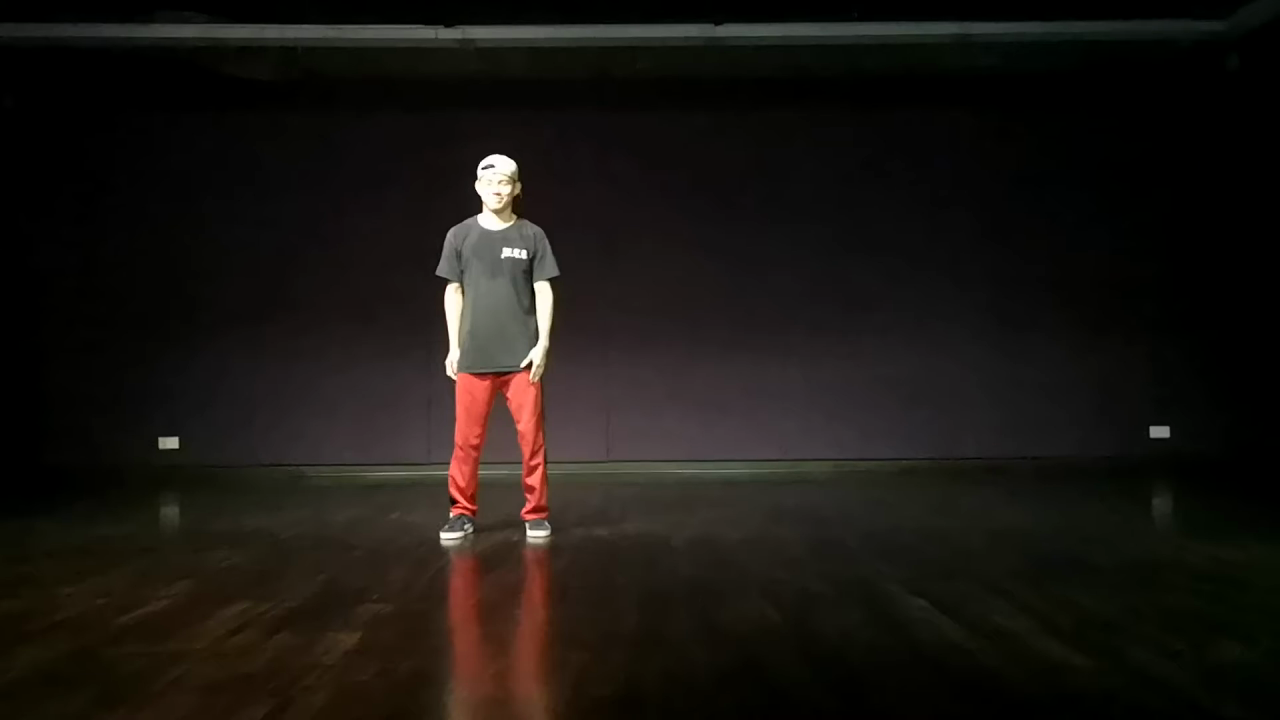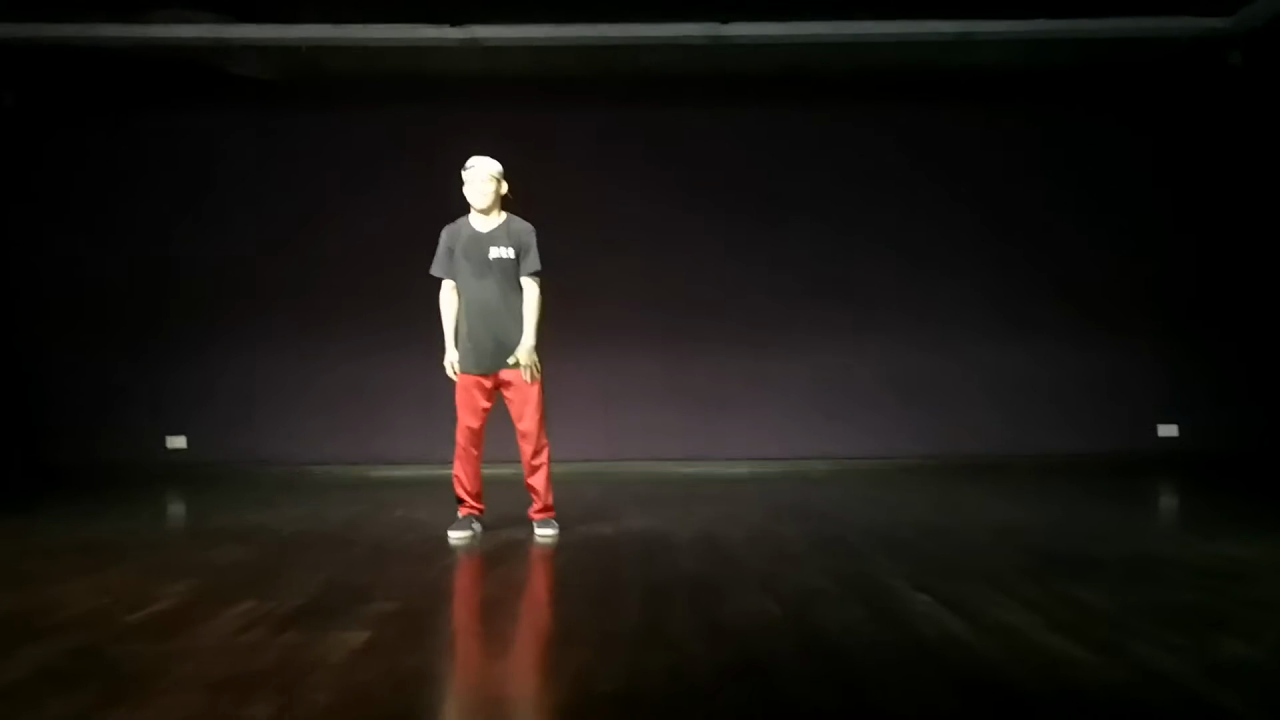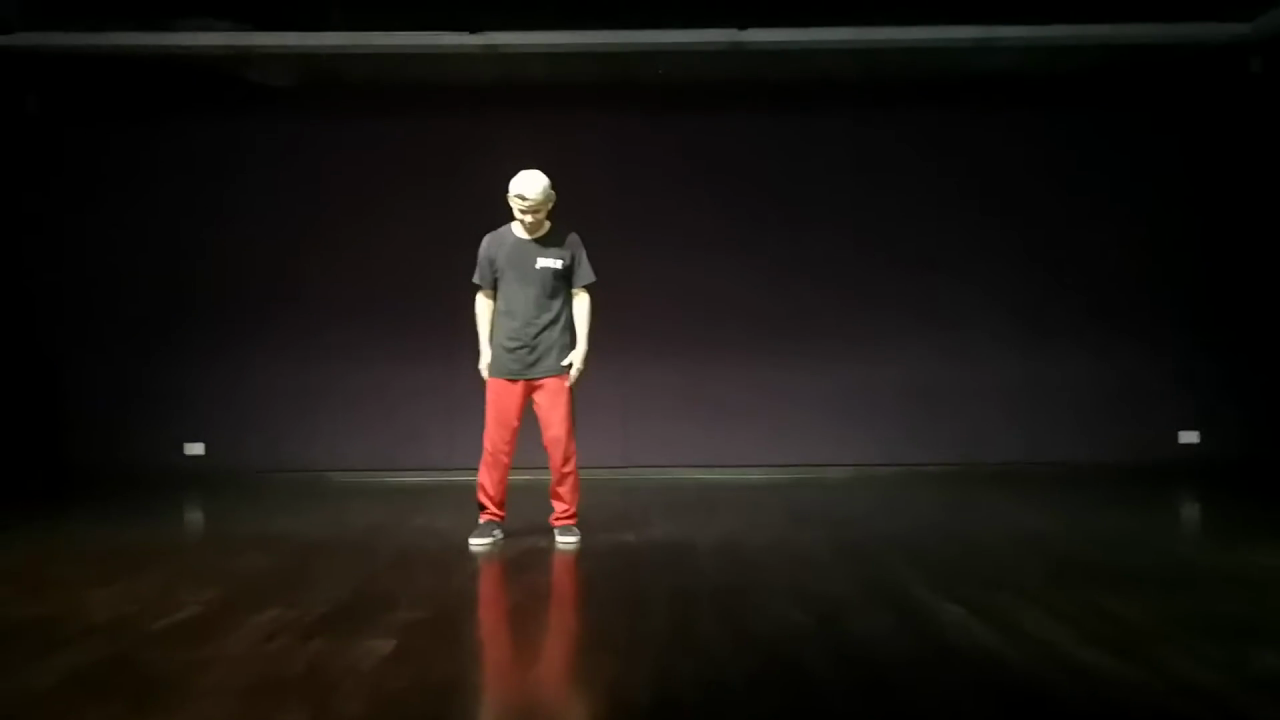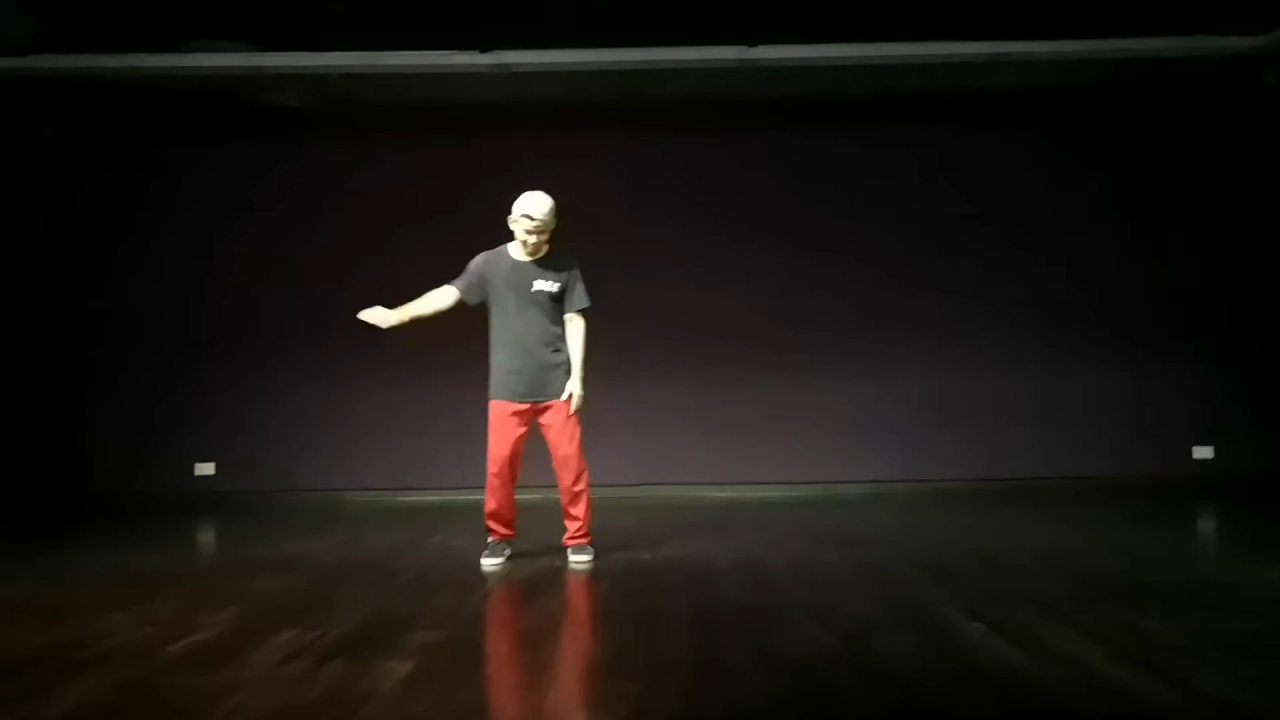
dt=0.7s
person 1, frame 1
left shoulder: (532, 235)
right shoulder: (460, 235)
left elbow: (543, 291)
right elbow: (453, 292)
left wrist: (543, 342)
right wrist: (454, 345)
left hip: (521, 355)
right hip: (474, 356)
left knee: (530, 436)
right knee: (466, 437)
left ankle: (535, 513)
right ankle: (462, 512)
person 1, frame 2
left shoulder: (521, 232)
right shoulder: (452, 235)
left elbow: (531, 288)
right elbow: (448, 291)
left wrist: (528, 341)
right wrist: (449, 344)
left hip: (517, 352)
right hip: (472, 354)
left knee: (532, 433)
right knee: (468, 436)
left ankle: (543, 511)
right ankle: (470, 511)
person 1, frame 3
left shoulder: (567, 243)
right shoulder: (494, 243)
left elbow: (580, 295)
right elbow: (485, 296)
left wrist: (582, 345)
right wrist: (484, 348)
left hip: (552, 361)
right hip: (505, 361)
left knee: (559, 443)
right knee: (496, 444)
left ankle: (565, 518)
right ankle: (491, 517)
person 1, frame 4
left shoulder: (565, 268)
right shoulder: (489, 264)
left elbow: (575, 321)
right elbow: (448, 293)
left wrist: (577, 374)
right wrist: (399, 314)
left hip: (557, 385)
right hip: (508, 386)
left knee: (570, 462)
right knee: (500, 465)
left ankle: (578, 538)
right ankle: (499, 537)
